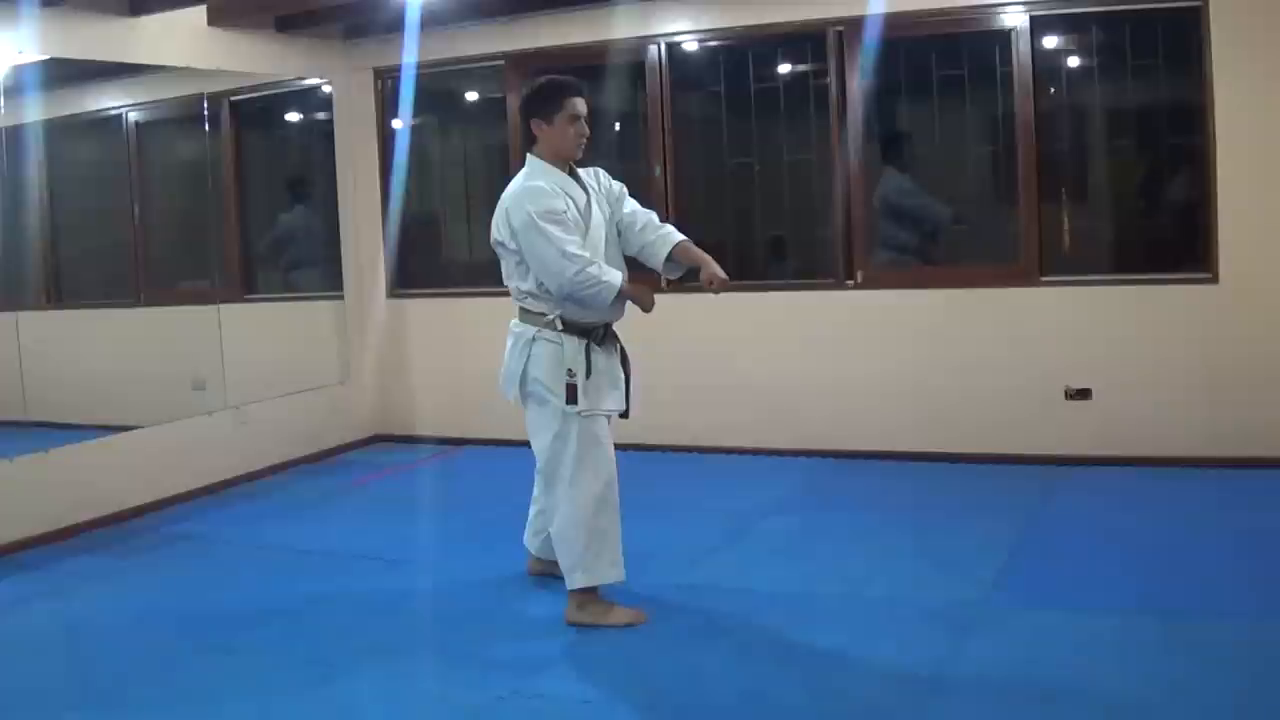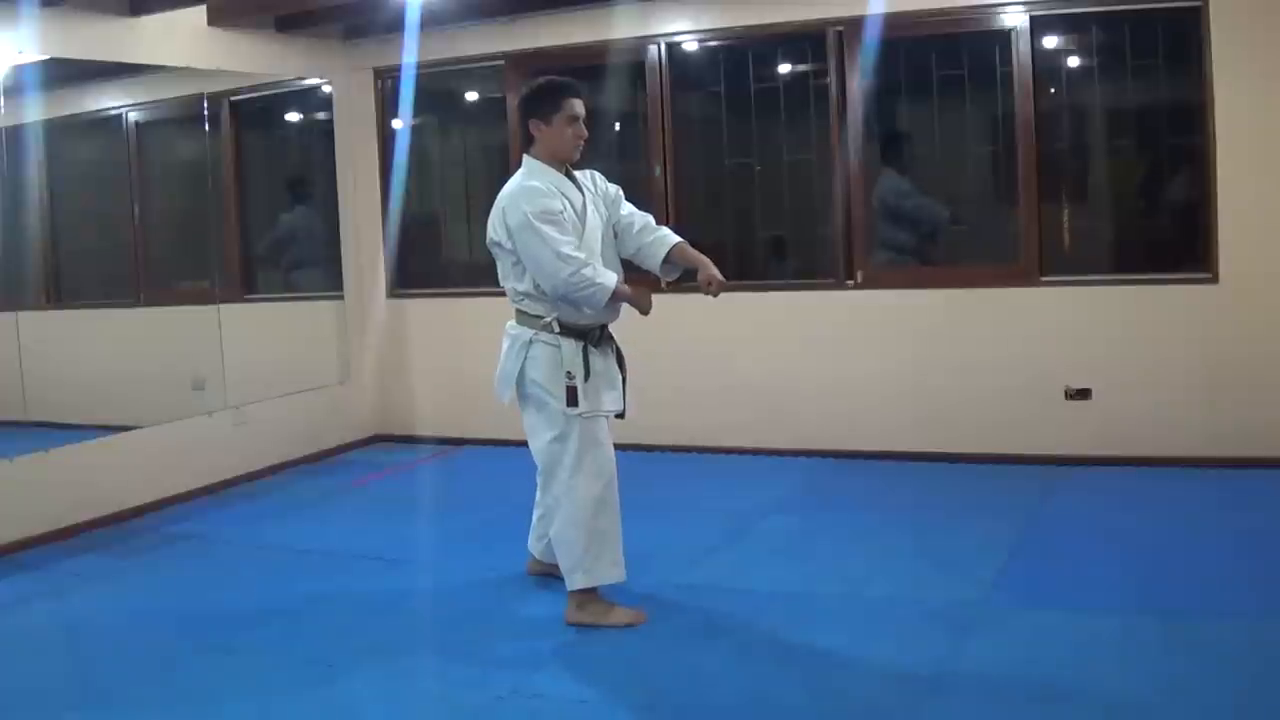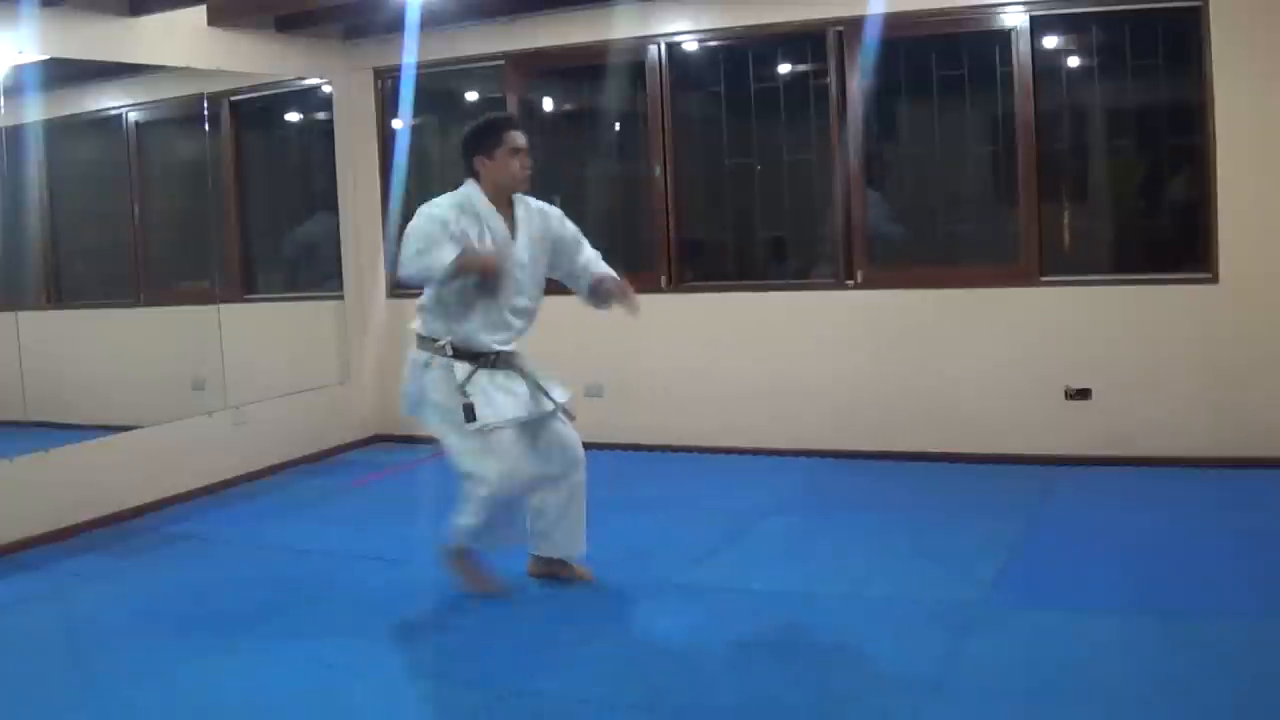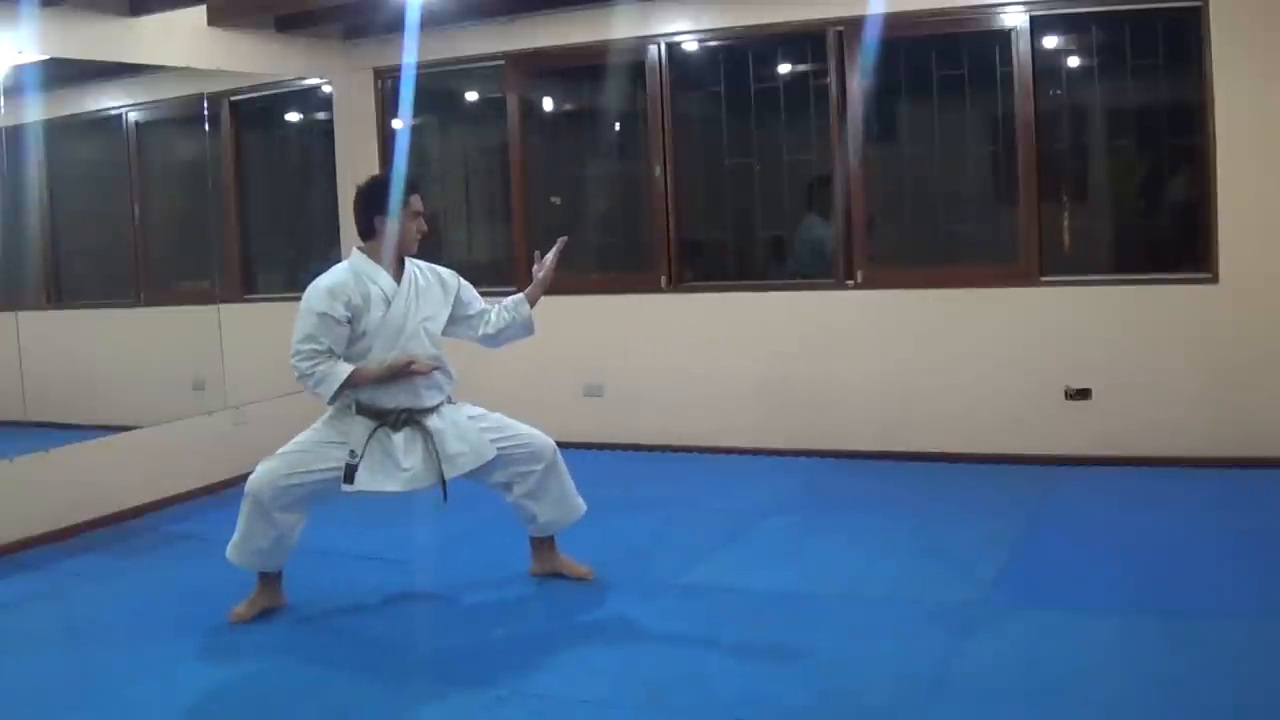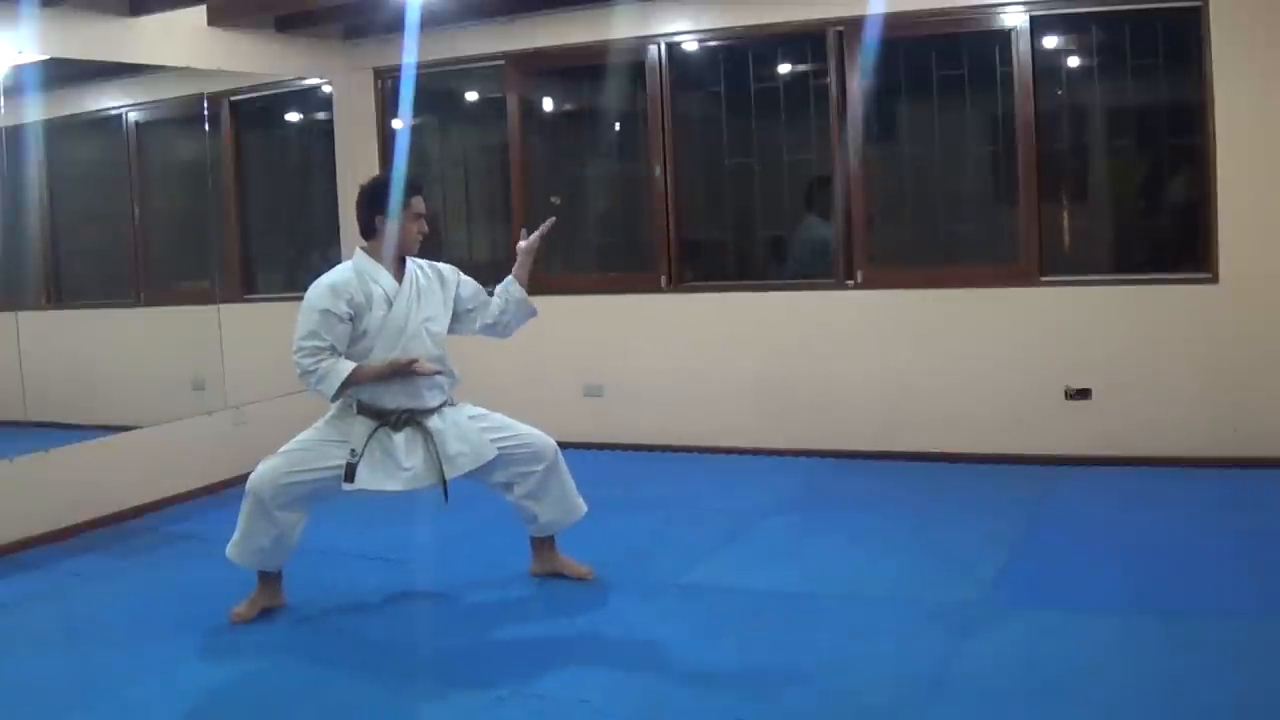
dt=1s
person 1, frame 1
left shoulder: (596, 183)
right shoulder: (528, 197)
left elbow: (644, 229)
right elbow: (573, 274)
left wrist: (702, 260)
right wrist: (634, 292)
left hip: (588, 345)
right hip: (554, 349)
left knee: (563, 461)
right knee: (584, 468)
left ankle: (544, 552)
right ankle: (585, 596)
person 1, frame 2
left shoulder: (592, 186)
right shoulder: (525, 197)
left elbow: (640, 232)
right elbow: (568, 275)
left wrist: (698, 261)
right wrist: (631, 294)
left hip: (584, 347)
right hip: (552, 352)
left knee: (565, 462)
right knee: (585, 468)
left ankle: (546, 554)
right ankle: (585, 597)
person 1, frame 3
left shoulder: (539, 215)
right shoulder: (444, 214)
left elbow: (580, 262)
right elbow: (415, 261)
left wrist: (609, 285)
right wrist: (471, 261)
left hip: (506, 366)
right hip: (449, 370)
left knee: (561, 456)
right knee: (506, 472)
left ankle: (547, 555)
right ankle: (465, 550)
person 1, frame 4
left shoulder: (437, 280)
right shoulder: (334, 288)
left elbow: (491, 326)
right elbow: (311, 365)
left wrist: (538, 286)
right wrist: (383, 372)
left hip: (436, 419)
right hip: (359, 426)
left knee: (536, 451)
right knee: (269, 484)
left ankle: (545, 553)
right ankle: (268, 587)
person 1, frame 5
left shoulder: (439, 278)
right shoulder: (336, 287)
left elbow: (497, 318)
right elbow: (312, 363)
left wrist: (523, 263)
right wrist: (383, 371)
left hip: (439, 420)
right hip: (361, 426)
left knee: (538, 451)
right knee: (269, 483)
left ankle: (545, 554)
right ankle: (268, 587)
